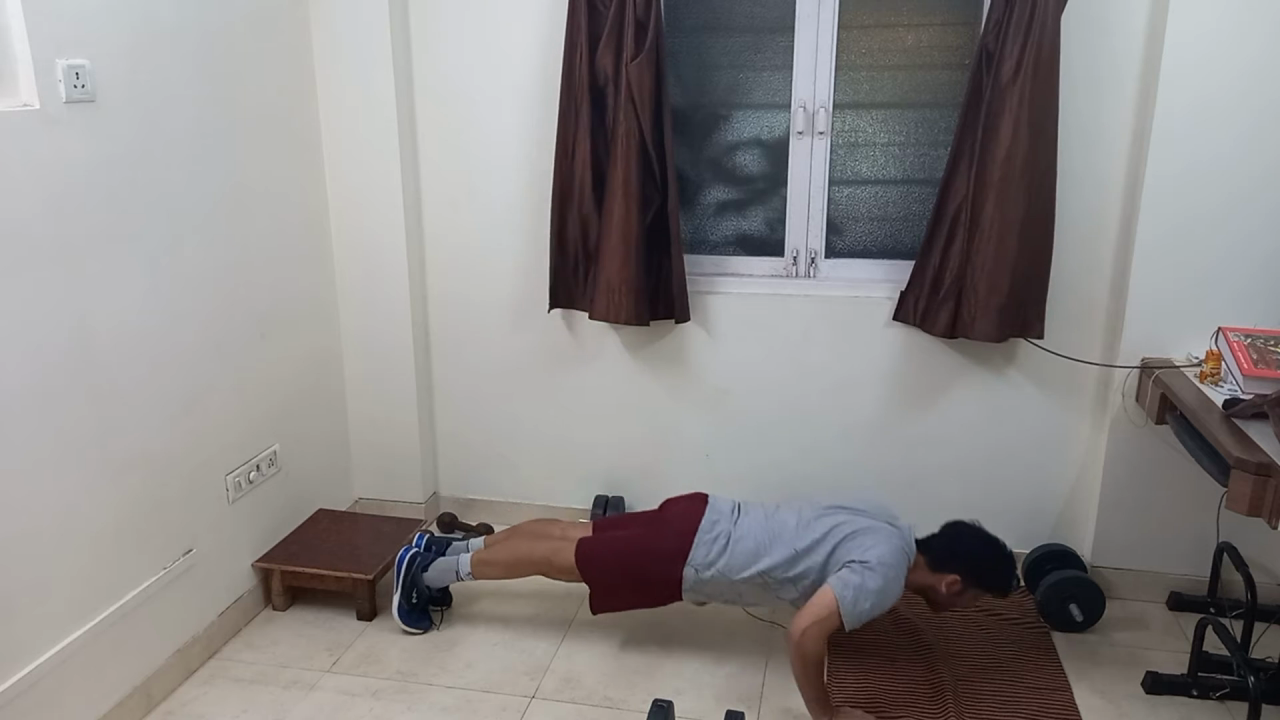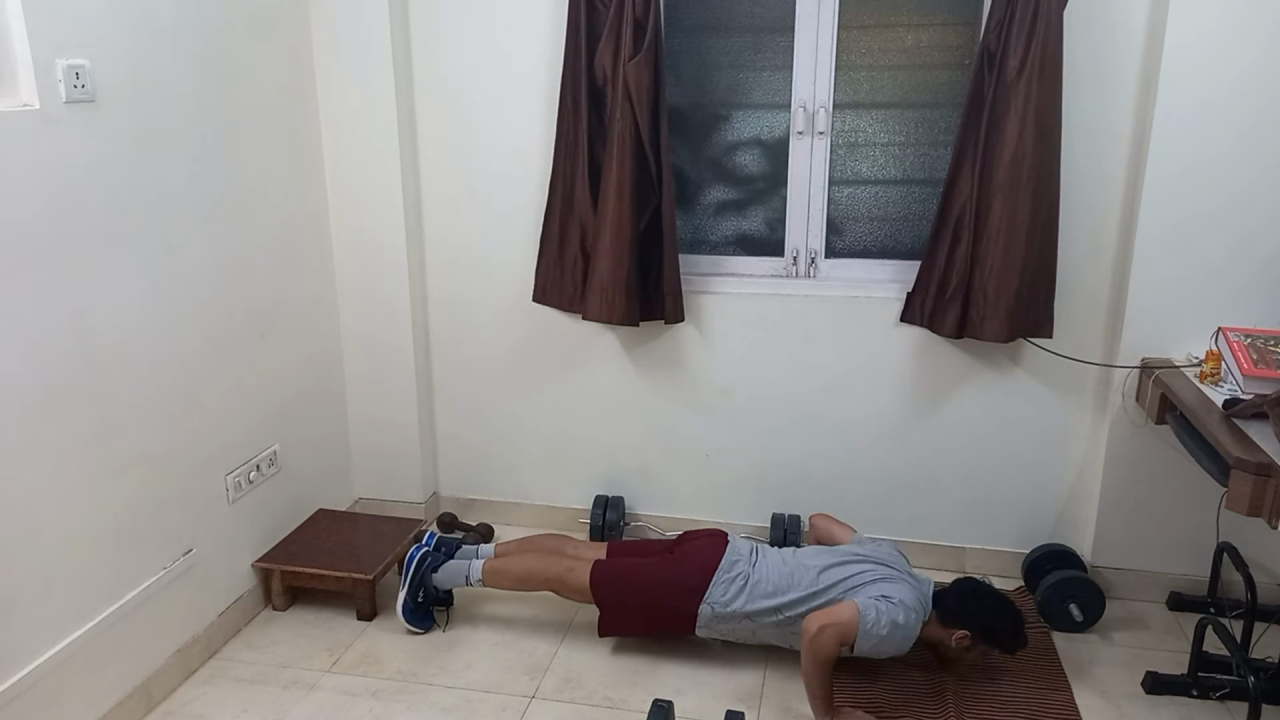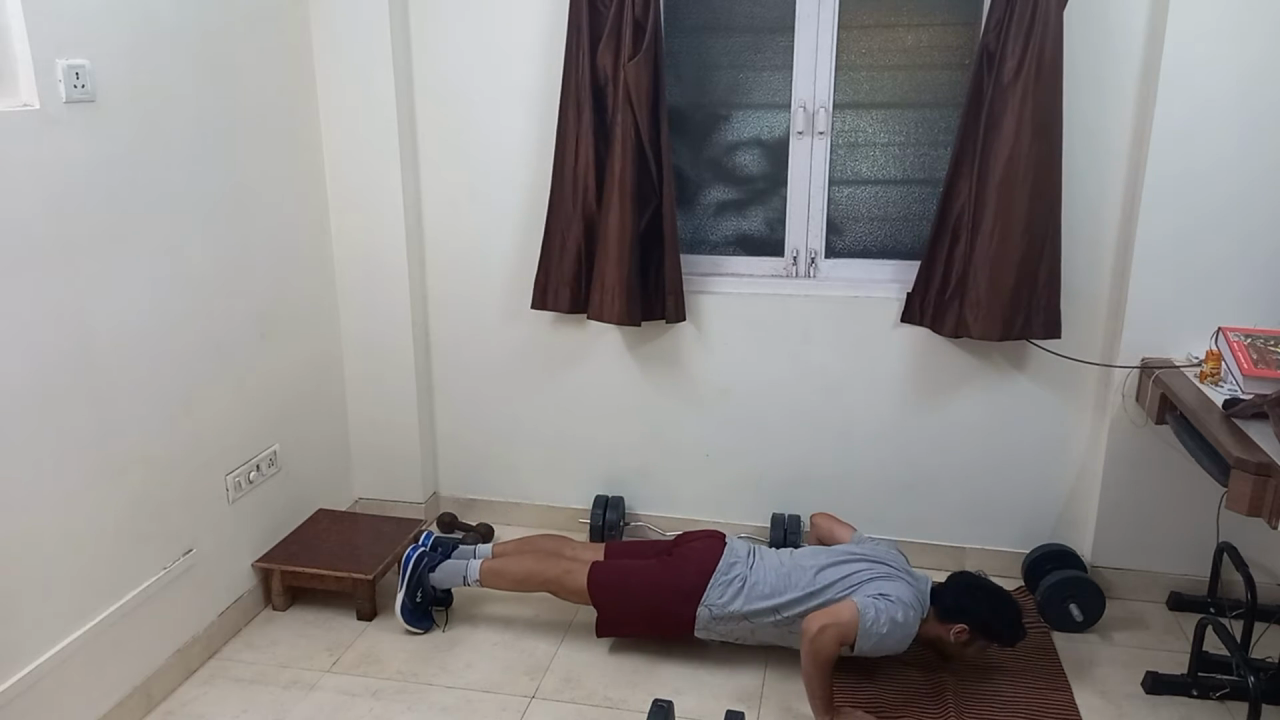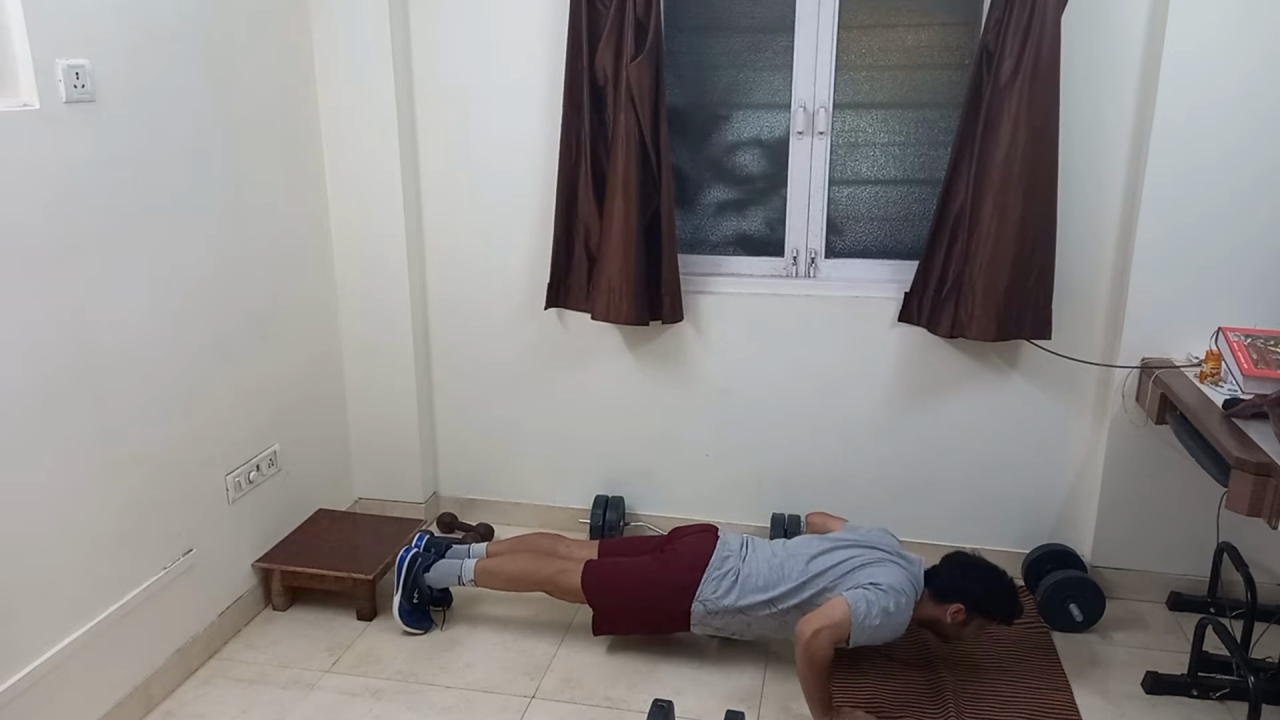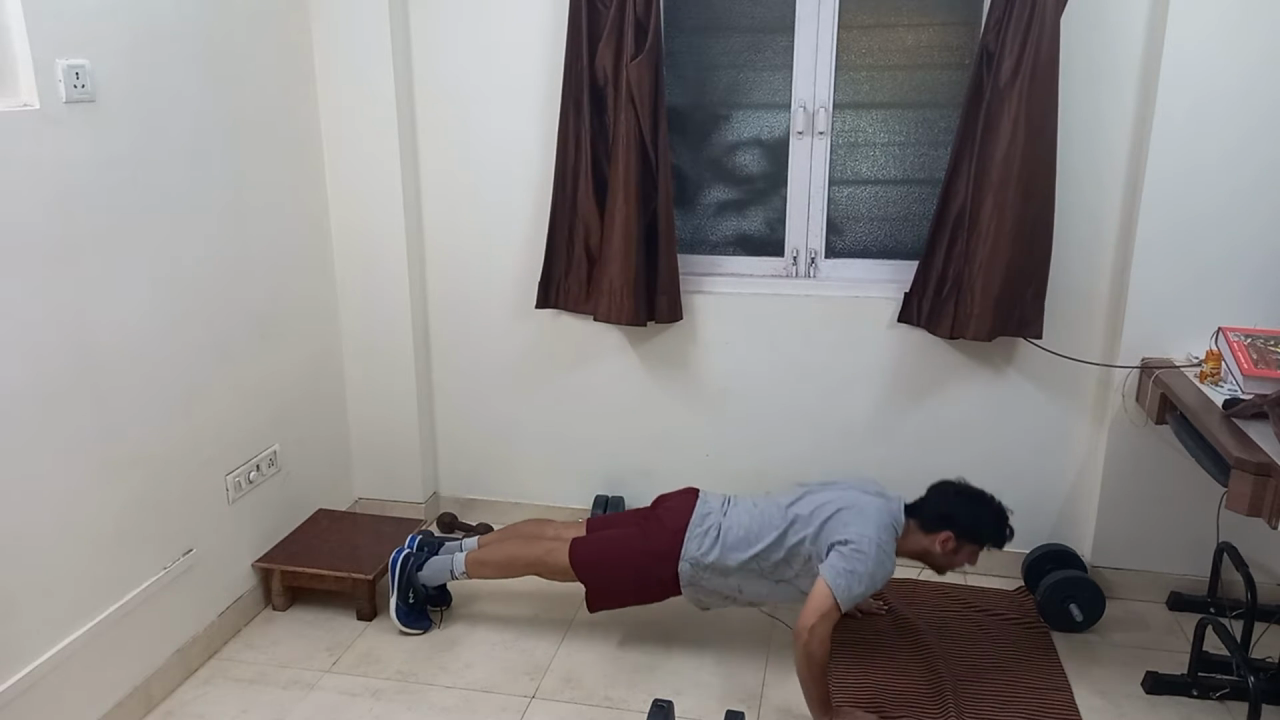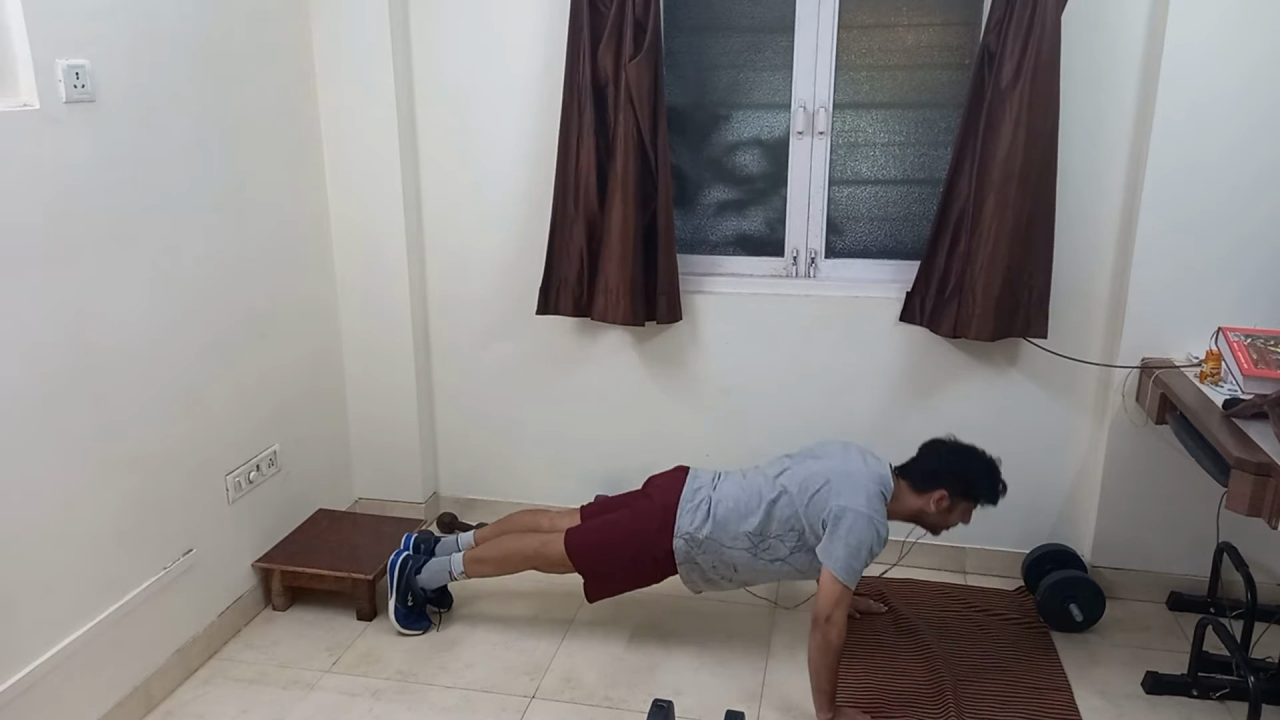
dt=0.4s
person 1, frame 1
left shoulder: (887, 527)
right shoulder: (885, 573)
right elbow: (804, 632)
left wrist: (847, 602)
left hip: (701, 519)
right hip: (691, 557)
left knee: (568, 535)
right knee: (558, 559)
left ankle: (446, 550)
right ankle: (432, 570)
person 1, frame 2
left shoulder: (893, 564)
right shoulder: (900, 620)
left elbow: (820, 522)
right elbow: (817, 631)
left hip: (719, 557)
right hip: (707, 593)
left knee: (582, 555)
right knee: (571, 578)
left ankle: (454, 552)
right ankle: (442, 570)
person 1, frame 3
left shoulder: (891, 562)
right shoulder: (897, 617)
left elbow: (821, 520)
right elbow: (820, 631)
left hip: (716, 557)
right hip: (705, 597)
left knee: (581, 556)
right knee: (567, 580)
left ankle: (453, 553)
right ankle: (438, 571)
person 1, frame 4
left shoulder: (892, 551)
right shoulder: (892, 604)
left elbow: (818, 518)
right elbow: (811, 633)
left hip: (711, 551)
right hip: (698, 592)
left knee: (573, 553)
right knee: (561, 578)
left ankle: (449, 552)
right ankle: (435, 570)
person 1, frame 5
left shoulder: (880, 502)
right shoulder: (874, 551)
right elbow: (809, 630)
left wrist: (846, 595)
left hip: (696, 516)
right hip: (684, 554)
left knee: (563, 535)
right knee: (554, 560)
left ankle: (440, 549)
right ankle: (430, 568)
person 1, frame 6
left shoulder: (865, 464)
right shoulder: (864, 514)
right elbow: (827, 620)
left wrist: (840, 586)
left hip: (686, 494)
right hip: (680, 534)
left knee: (556, 525)
right knee: (548, 552)
left ankle: (439, 547)
right ankle: (426, 572)
